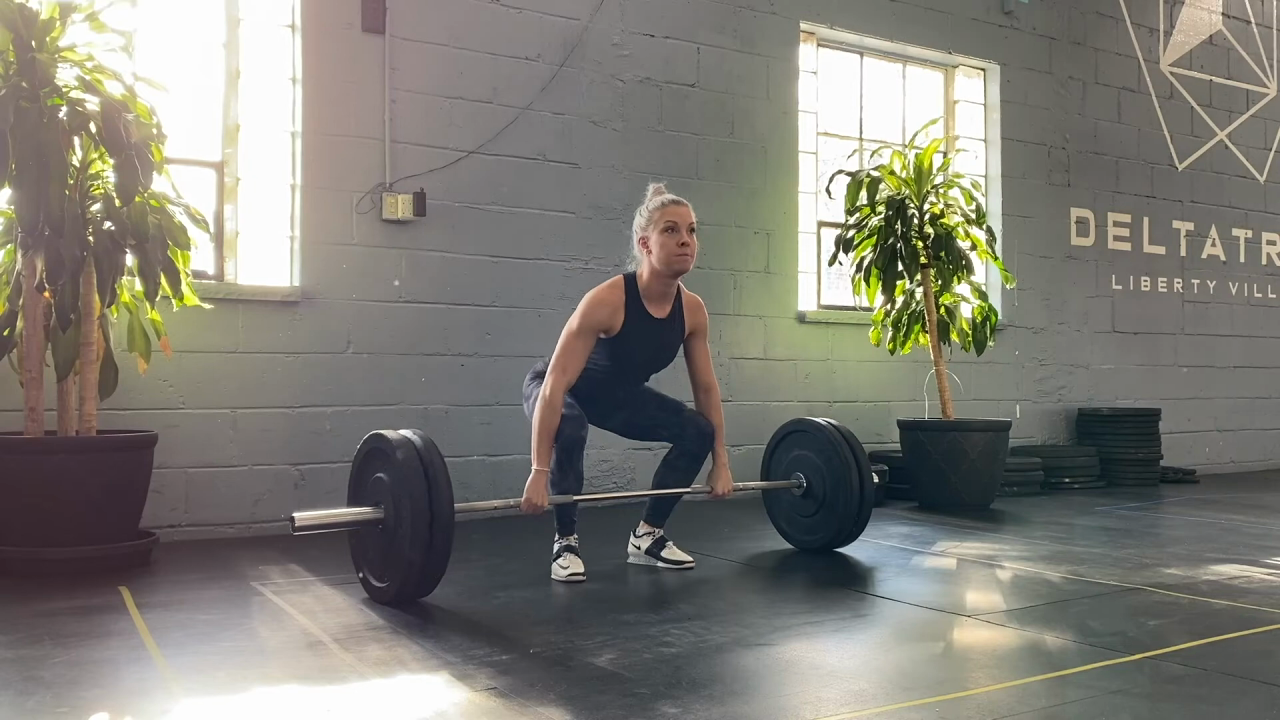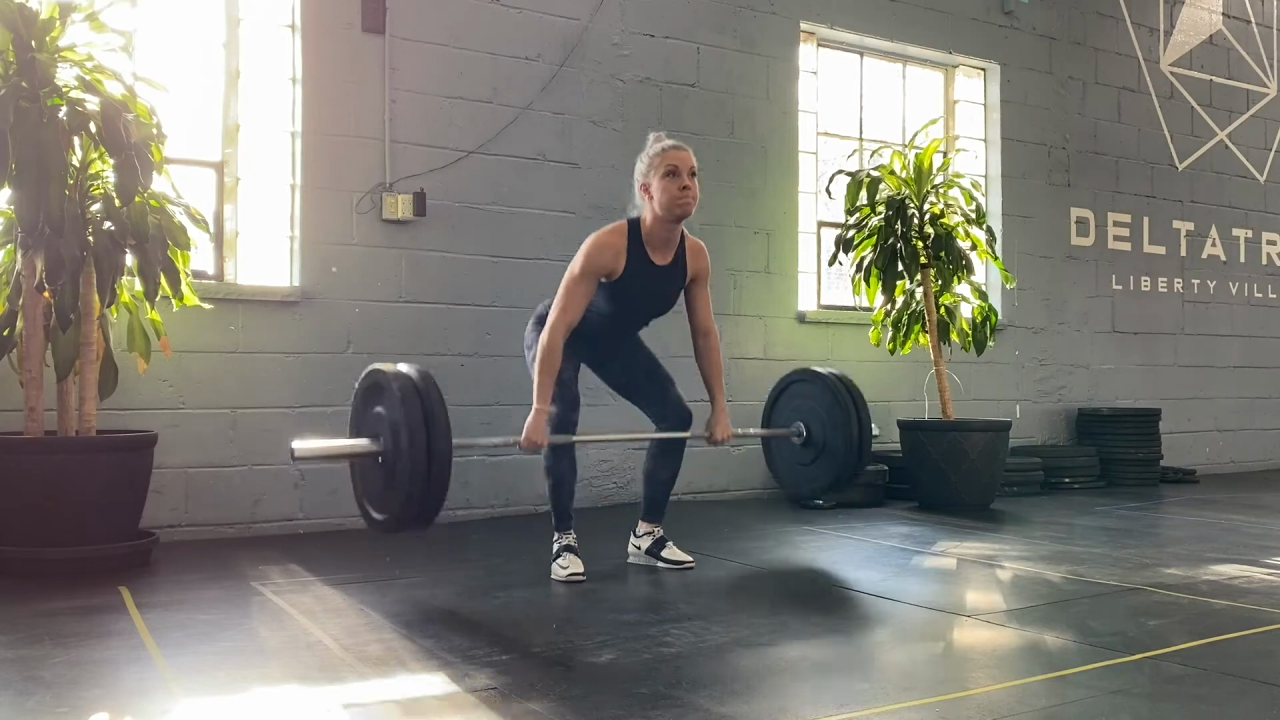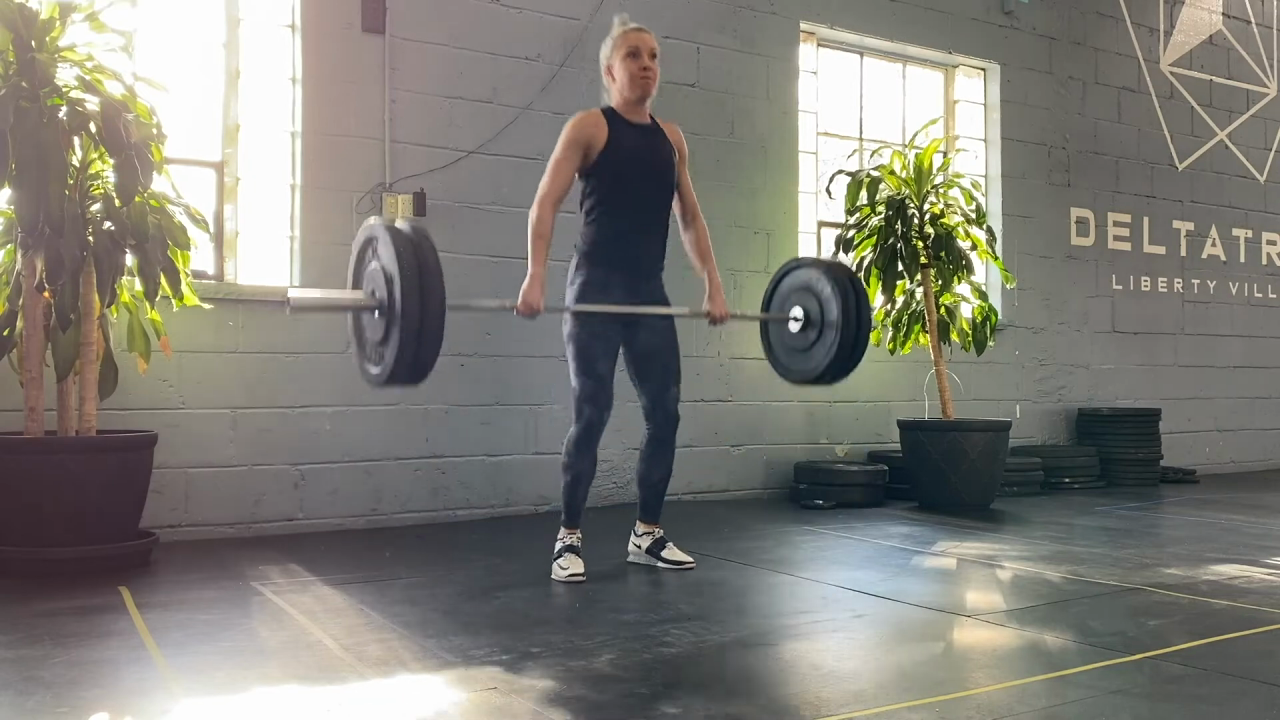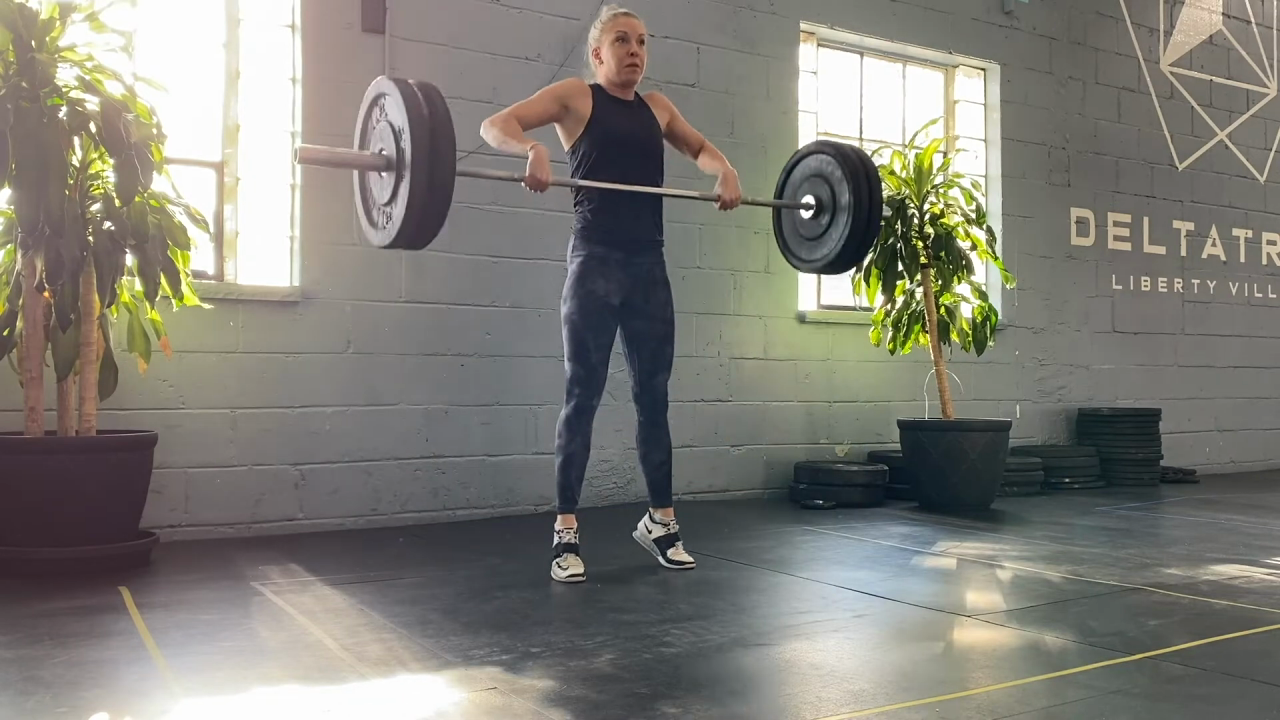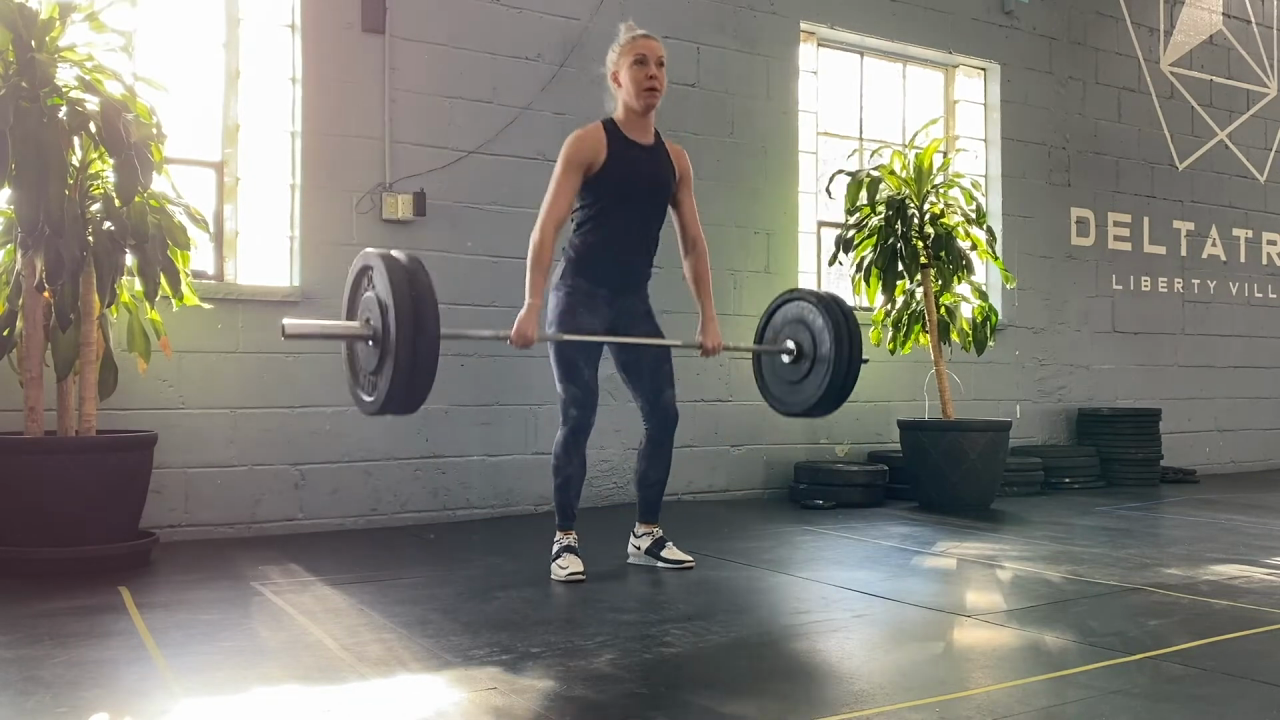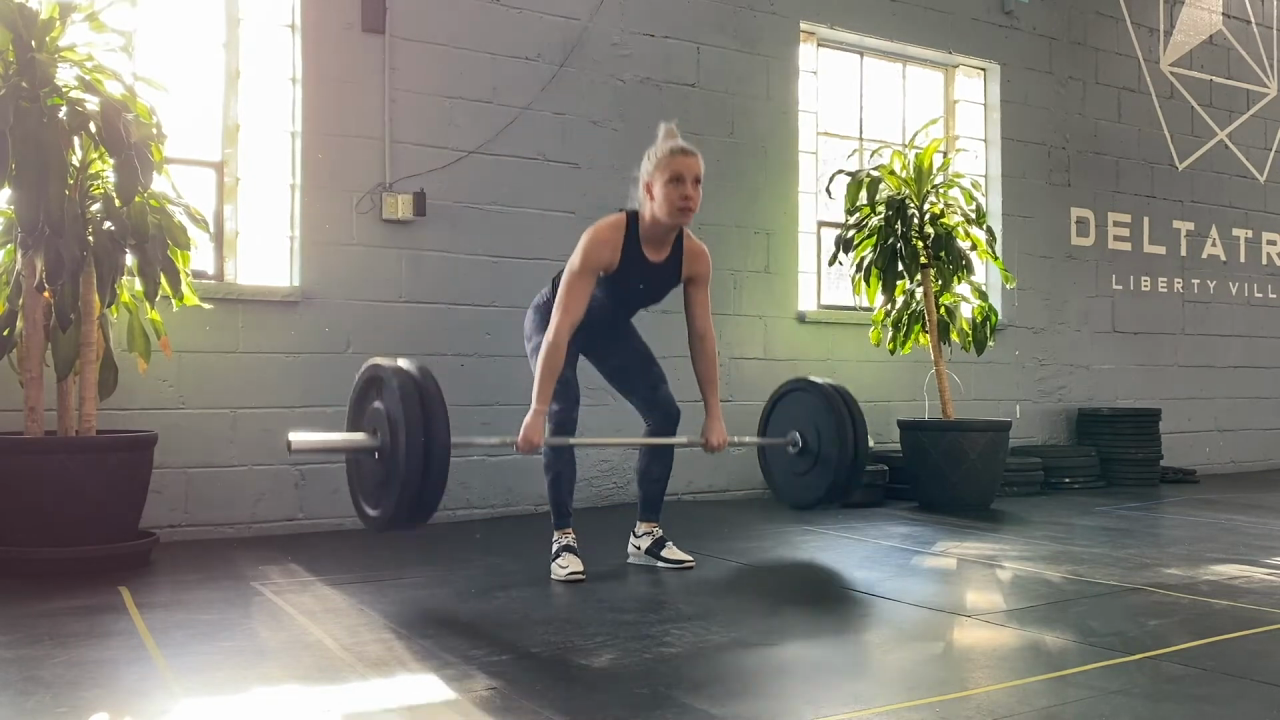
dt=0.4s
person 1, frame 1
left shoulder: (692, 310)
right shoulder: (606, 302)
left elbow: (706, 387)
right elbow: (555, 386)
left wrist: (721, 461)
right wrist: (539, 472)
left hip: (622, 395)
right hip: (568, 393)
left knee: (699, 431)
right knee: (570, 430)
left ankle: (648, 535)
right ankle: (565, 542)
person 1, frame 2
left shoulder: (695, 256)
right shoulder: (608, 245)
left elbow: (705, 334)
right elbow: (557, 330)
left wrist: (720, 409)
right wrist: (538, 411)
left hip: (617, 340)
right hip: (560, 333)
left knee: (676, 417)
right knee: (563, 416)
left ankle: (647, 534)
right ankle: (564, 541)
person 1, frame 3
left shoulder: (669, 137)
right shoulder: (590, 126)
left elbow: (689, 217)
right elbow: (545, 203)
left wrist: (713, 284)
right wrist: (536, 277)
left hip: (647, 294)
right hip: (595, 287)
left knee: (664, 415)
right knee: (592, 412)
left ankle: (646, 534)
right ankle: (568, 538)
person 1, frame 4
left shoulder: (656, 106)
right shoulder: (574, 96)
left elbow: (701, 147)
right elbow: (494, 124)
left wrist: (725, 172)
right wrist: (534, 151)
left hip: (650, 267)
right hip: (595, 264)
left knee: (654, 397)
right knee: (583, 398)
left ankle: (660, 520)
right ankle: (565, 530)
person 1, frame 5
left shoulder: (674, 156)
right shoulder: (588, 141)
left elbow: (692, 240)
right elbow: (548, 225)
left wrist: (708, 318)
right wrist: (531, 306)
left hip: (633, 301)
right hip: (581, 295)
left knee: (663, 414)
right knee: (578, 415)
left ankle: (645, 533)
right ankle: (565, 540)
person 1, frame 6
left shoulder: (694, 255)
right shoulder: (605, 237)
left elbow: (701, 336)
right elbow: (562, 328)
left wrist: (713, 414)
right wrist: (537, 413)
left hip: (613, 329)
right hip: (553, 325)
left knee: (666, 413)
right knee: (564, 414)
left ankle: (646, 534)
right ankle: (563, 540)
